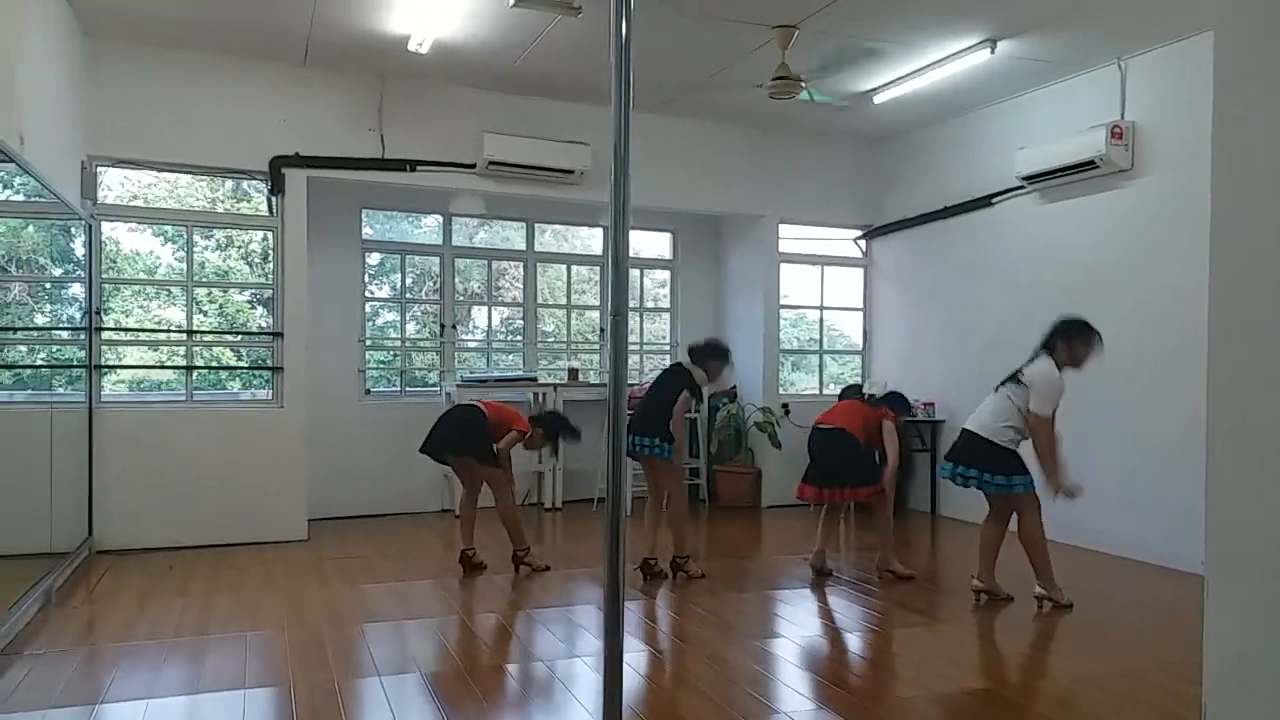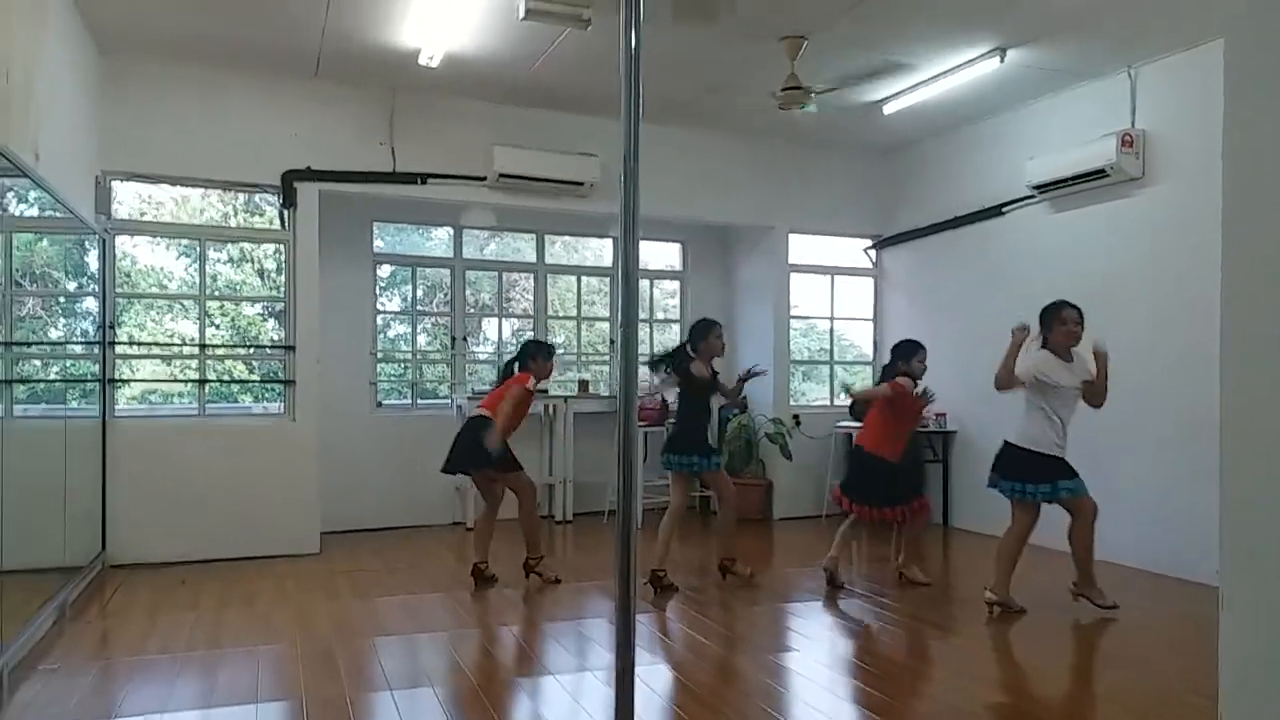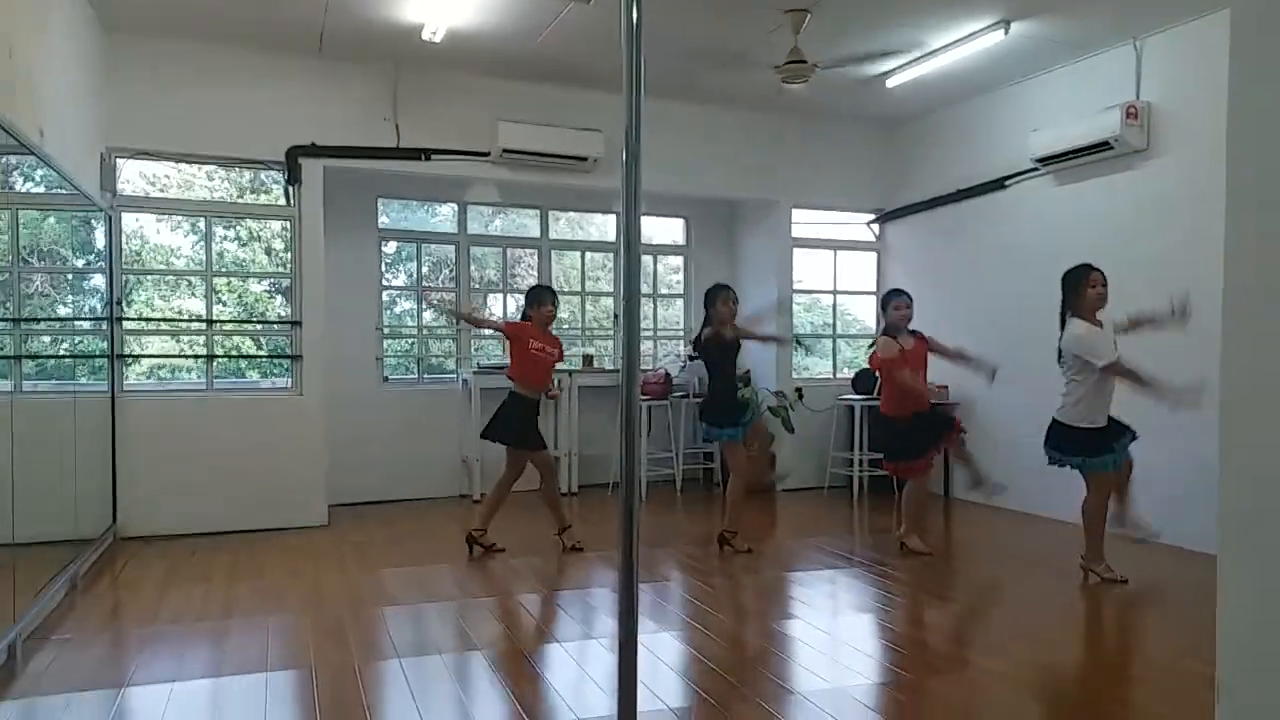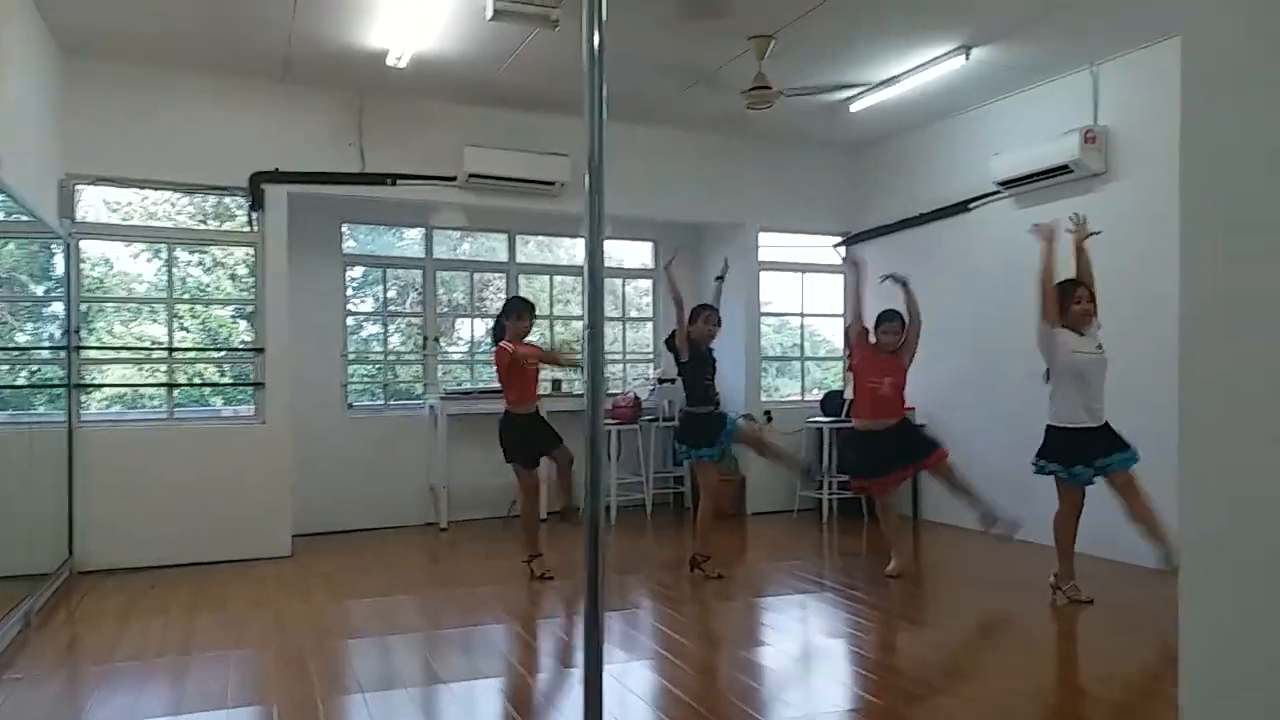
dt=0.4s
person 1, frame 1
left shoulder: (1043, 370)
right shoulder: (1051, 376)
left elbow: (1045, 430)
right elbow: (1038, 429)
left wrist: (1058, 475)
right wrist: (1053, 478)
left hip: (977, 441)
right hip: (989, 446)
left knee: (1000, 508)
right knee: (1029, 509)
left ankle: (983, 579)
right ankle: (1047, 586)
person 1, frame 2
left shoulder: (1079, 362)
right shoulder: (1039, 361)
left elbow: (1096, 400)
right elbow: (1004, 383)
left wrist: (1101, 366)
right wrist: (1016, 344)
left hip: (1048, 456)
right hip: (1029, 454)
left knee: (1023, 520)
right knee: (1085, 510)
left ankle: (998, 590)
right ankle: (1085, 584)
person 1, frame 3
left shoulder: (1099, 325)
right shoulder: (1079, 333)
left elbow: (1130, 323)
right elbow: (1121, 370)
left wrist: (1167, 317)
right wrist: (1164, 391)
left hip: (1097, 420)
right hip: (1076, 425)
left knee: (1122, 463)
right knee: (1100, 485)
left ankle: (1122, 514)
right ankle: (1094, 560)
person 1, frame 4
left shoulder: (1089, 334)
right shoulder: (1053, 338)
left elbow: (1088, 284)
right elbow: (1048, 292)
left wrist: (1080, 244)
right wrist: (1049, 244)
left hip: (1098, 431)
right hip: (1065, 434)
left knee: (1129, 490)
right knee: (1071, 504)
left ankle: (1168, 552)
right ankle: (1065, 577)
person 2, frame 1
left shoulder: (679, 370)
right shoulder: (696, 378)
right elbow: (678, 413)
right wrist: (679, 454)
left hip: (639, 430)
right hip: (654, 432)
left knee: (656, 496)
right knee: (677, 496)
left ankle: (650, 560)
right ankle: (681, 558)
person 2, frame 2
left shoulder: (706, 370)
right shoulder: (696, 371)
left elbow: (729, 393)
left wrist: (742, 379)
left hip: (682, 445)
right hip: (692, 446)
left knee: (676, 507)
right knee: (727, 497)
left ankle: (658, 571)
right ankle: (728, 560)
person 2, frame 3
left shoulder: (728, 335)
right shoulder: (710, 335)
left elbow: (751, 335)
right elbow: (734, 332)
left wrist: (783, 339)
left hip: (732, 401)
right hip: (719, 407)
left knee: (759, 434)
right knee: (740, 470)
right ankle: (728, 532)
person 2, frame 4
left shoulder: (706, 350)
right shoulder: (684, 350)
left elbow: (713, 309)
right elbow: (679, 308)
left wrist: (721, 279)
right wrist: (669, 272)
left hip: (715, 419)
right hip: (697, 424)
left knee: (758, 440)
right knee: (709, 492)
left ankle: (801, 467)
right ankle: (700, 556)
person 3, frame 1
left shoulder: (855, 403)
right shoulder: (887, 415)
right elbow: (891, 441)
right wrist: (891, 470)
left hip: (818, 438)
right hip: (842, 440)
left knee: (835, 501)
right knee: (882, 494)
left ankle: (818, 556)
right ankle: (887, 560)
person 3, frame 2
left shoulder: (897, 385)
right shoulder: (904, 384)
right elbow: (875, 394)
left wrist: (919, 407)
right wrist: (858, 395)
left hip: (870, 457)
right hip: (879, 462)
left knee: (859, 516)
right knee: (919, 510)
left ankle: (833, 561)
right ankle: (908, 564)
person 3, frame 3
left shoulder: (917, 338)
right shoulder: (885, 345)
left elbow: (951, 352)
right elbow: (909, 380)
left wrist: (980, 365)
right wrist: (929, 393)
left hip: (924, 412)
right hip: (897, 419)
left knee: (954, 436)
right knee: (917, 476)
left ankle: (977, 478)
right ankle: (909, 533)
person 3, frame 4
left shoulder: (901, 357)
right shoulder: (860, 352)
left elbow: (915, 323)
right elbow: (854, 314)
left wrist: (905, 287)
right wrist: (855, 273)
left hip: (896, 431)
right hip: (863, 437)
left knee: (945, 472)
right knee: (881, 499)
left ankle: (989, 514)
right ankle: (896, 557)
person 4, frame 1
left shoulder: (511, 418)
right shoulder: (525, 426)
right elbow: (502, 447)
right wrist: (508, 482)
left hip: (449, 426)
right hip: (469, 428)
left knee: (472, 487)
right knee: (502, 490)
left ankle: (468, 553)
right ankle: (522, 552)
person 4, frame 2
left shoulder: (519, 383)
right shoulder: (527, 381)
right elbow: (508, 403)
right wrist: (496, 432)
left hip: (473, 437)
right hip: (483, 434)
left knee: (492, 503)
right knee: (527, 491)
left ankle: (480, 566)
right ankle: (534, 560)
person 4, frame 3
left shoulder: (555, 343)
right shoulder: (520, 331)
right elbow: (483, 323)
left wrist: (553, 390)
right wrist: (451, 312)
left hip: (530, 409)
right hip: (517, 408)
left knee: (512, 473)
right knee: (547, 468)
left ankle: (479, 531)
right ankle: (563, 529)
person 4, frame 4
left shoulder: (531, 349)
right shoulder: (504, 349)
left elbow: (552, 357)
right elbow: (526, 357)
right wrist: (568, 361)
left hip: (535, 419)
right hip: (516, 423)
left knee: (565, 460)
right knee: (530, 489)
left ankle: (568, 506)
right ankle: (534, 556)
